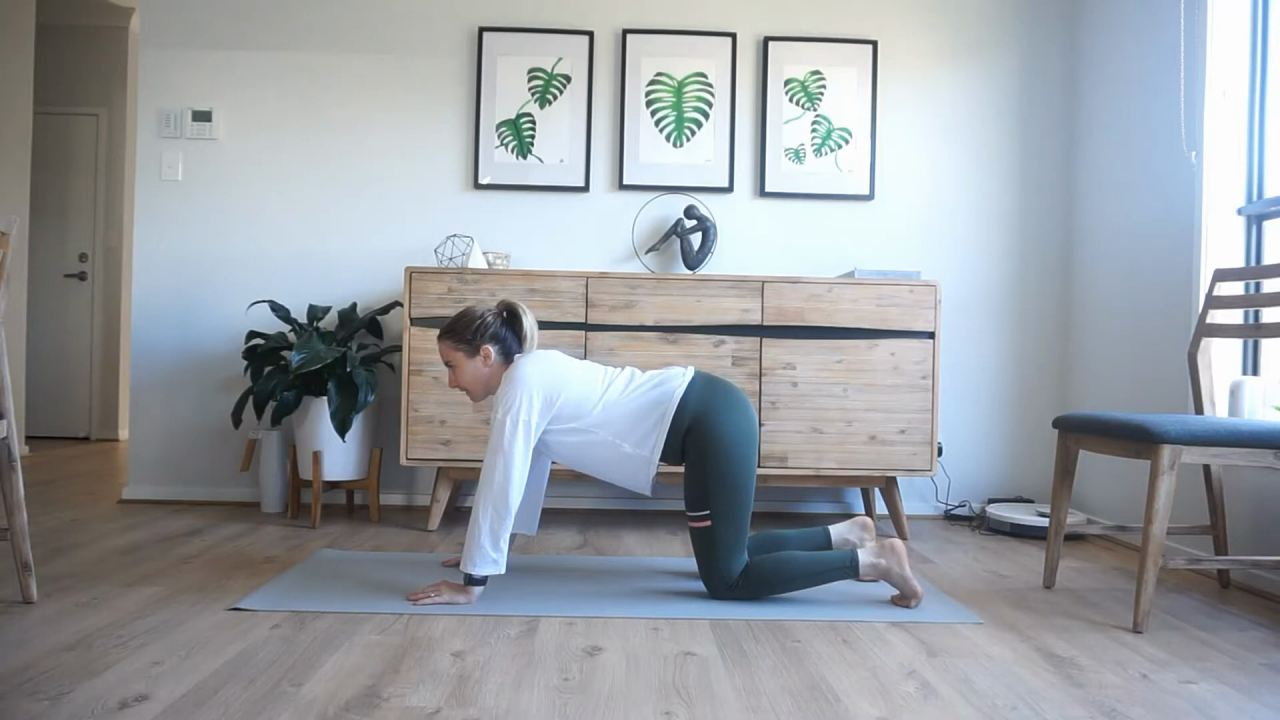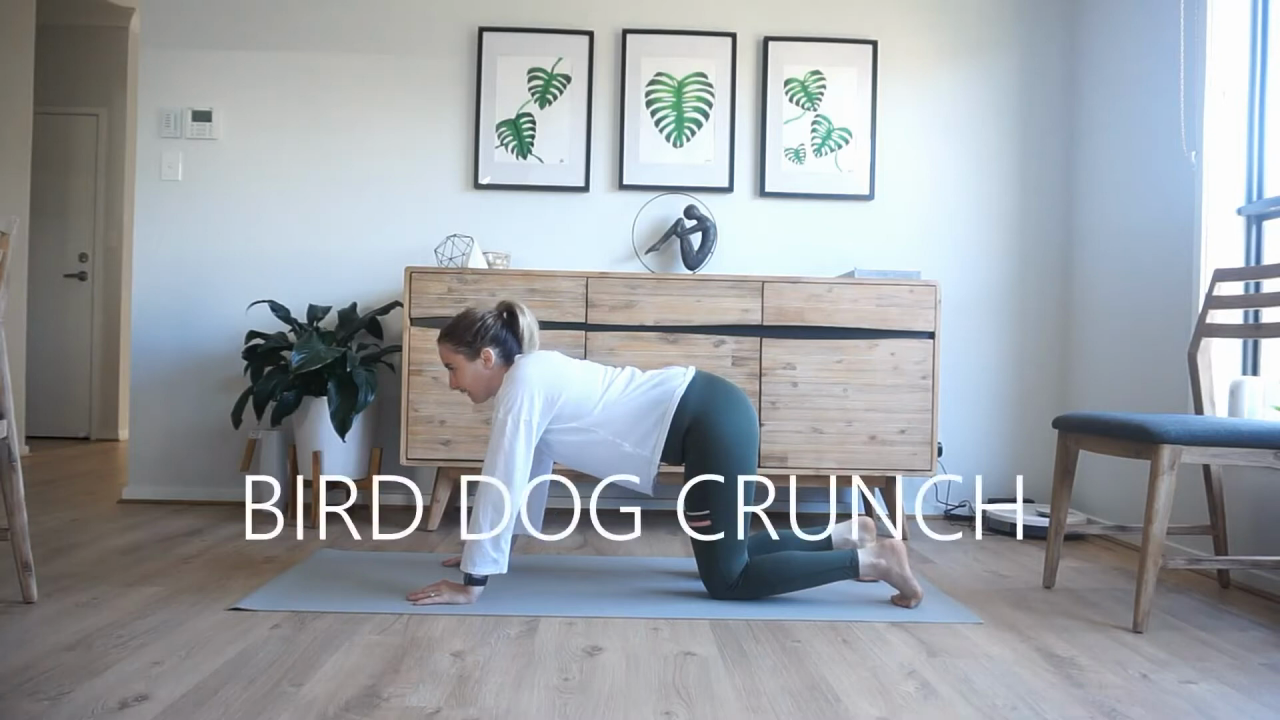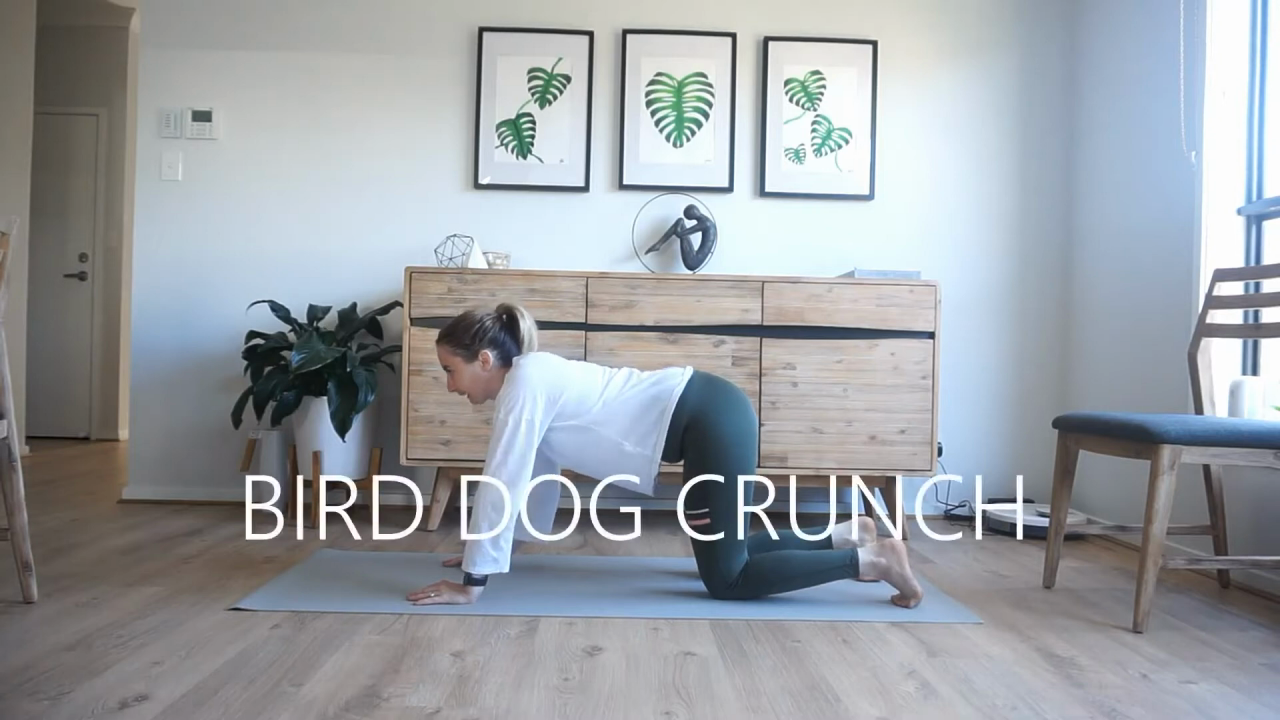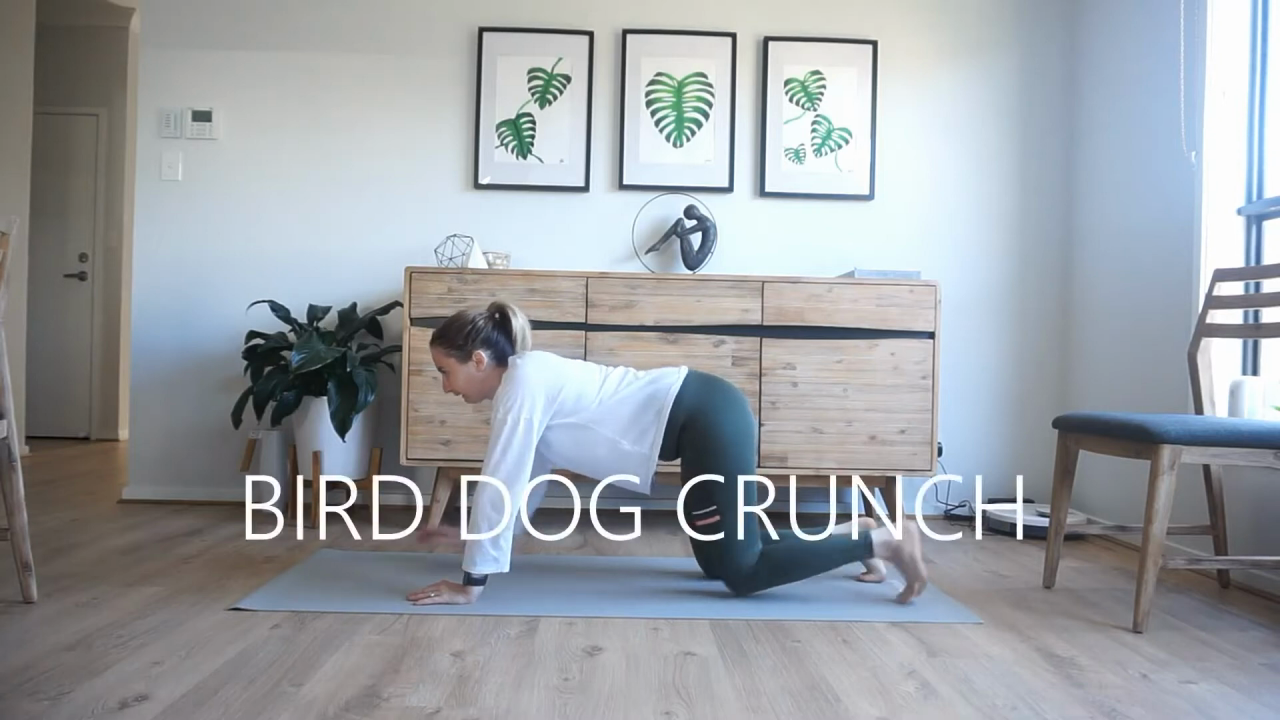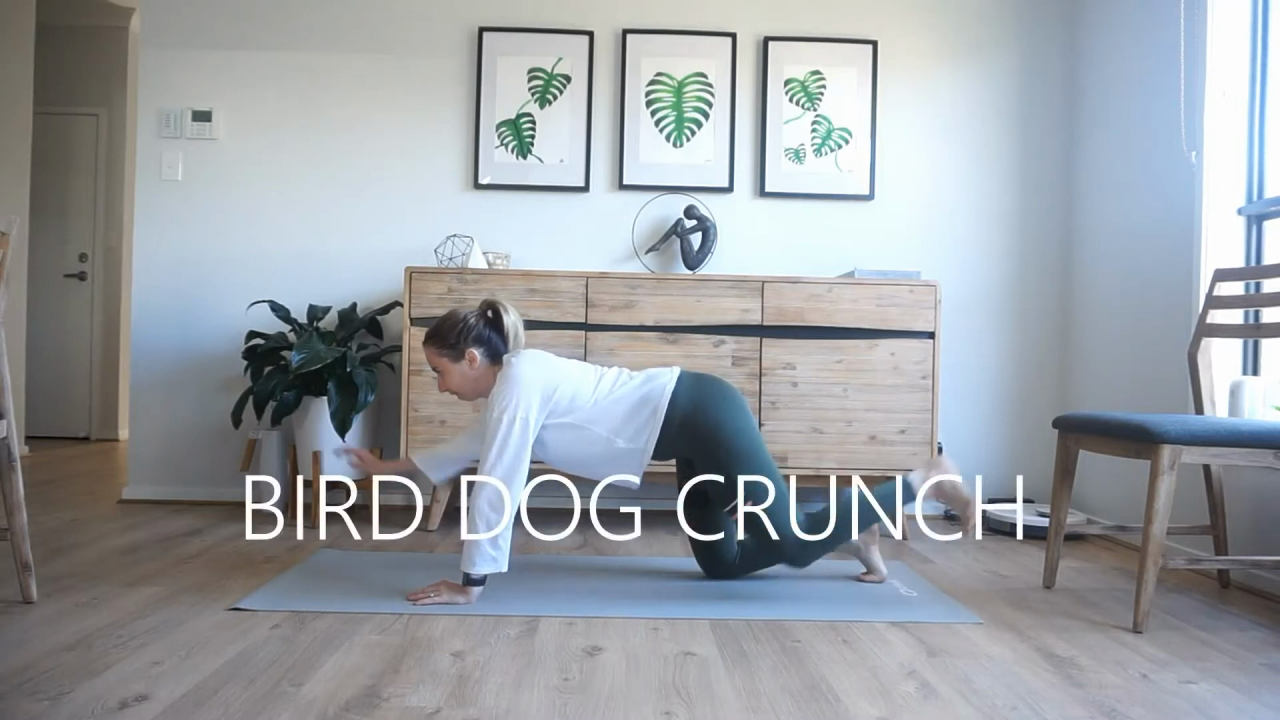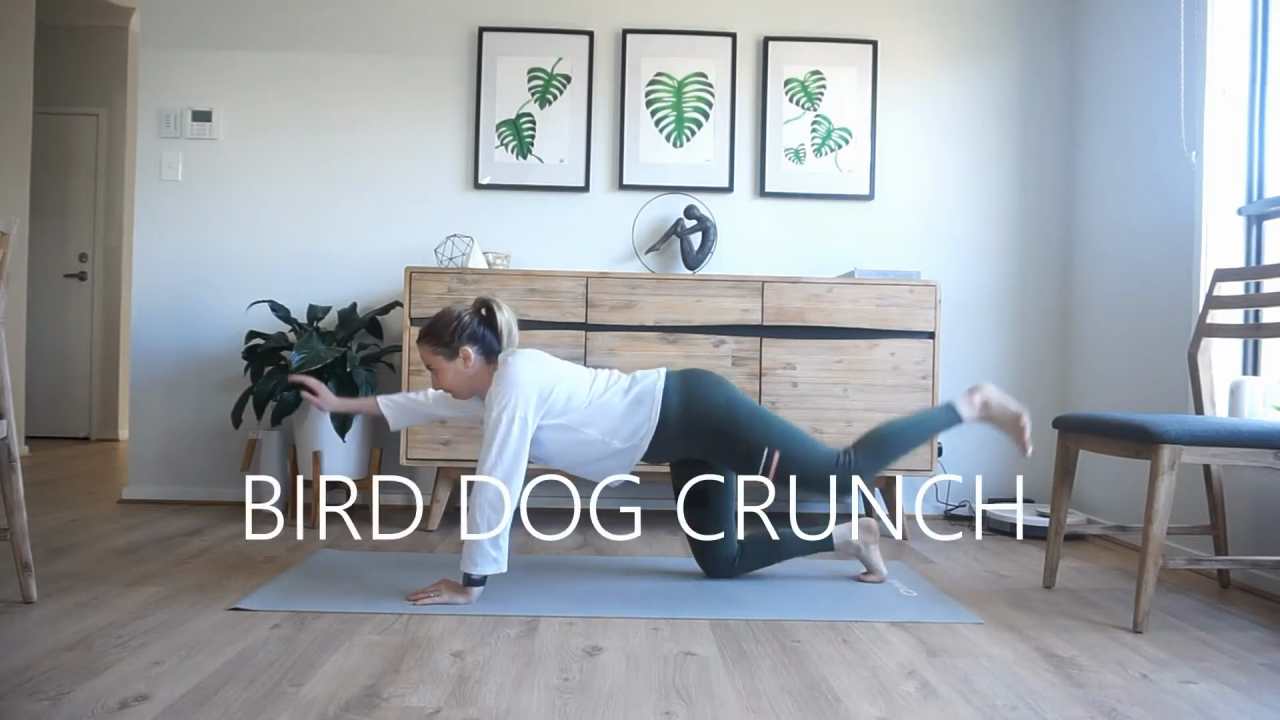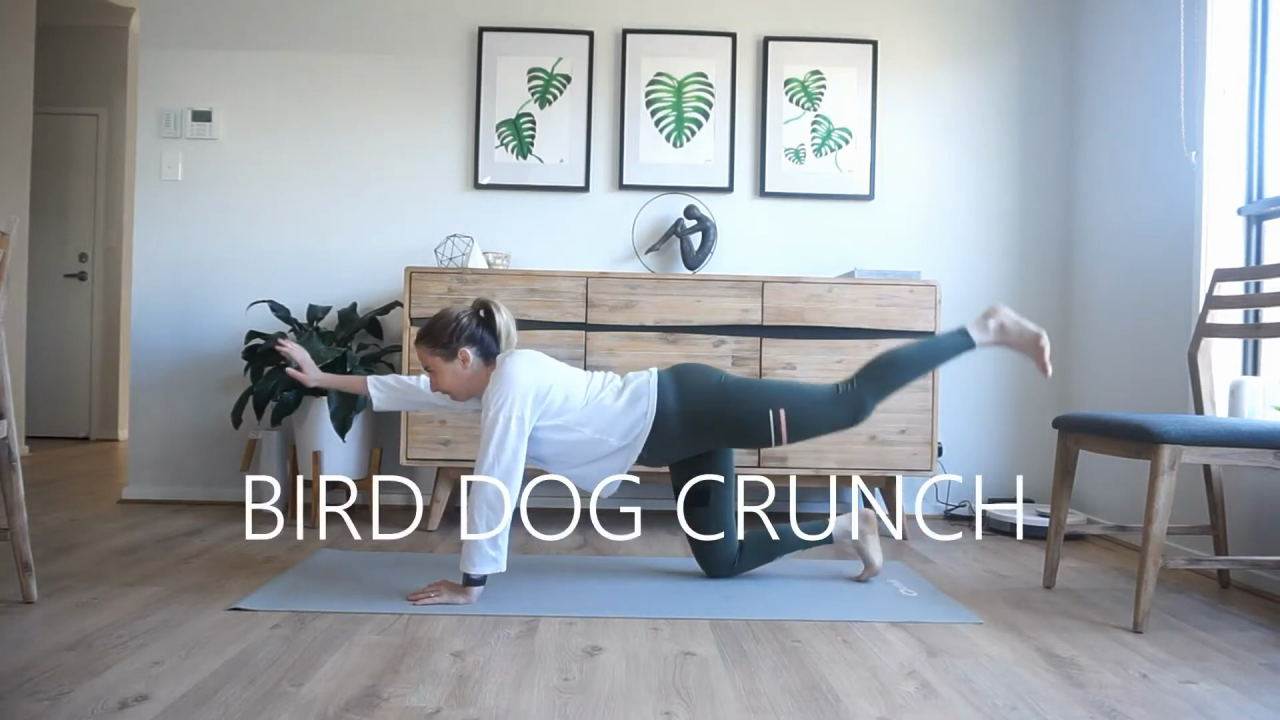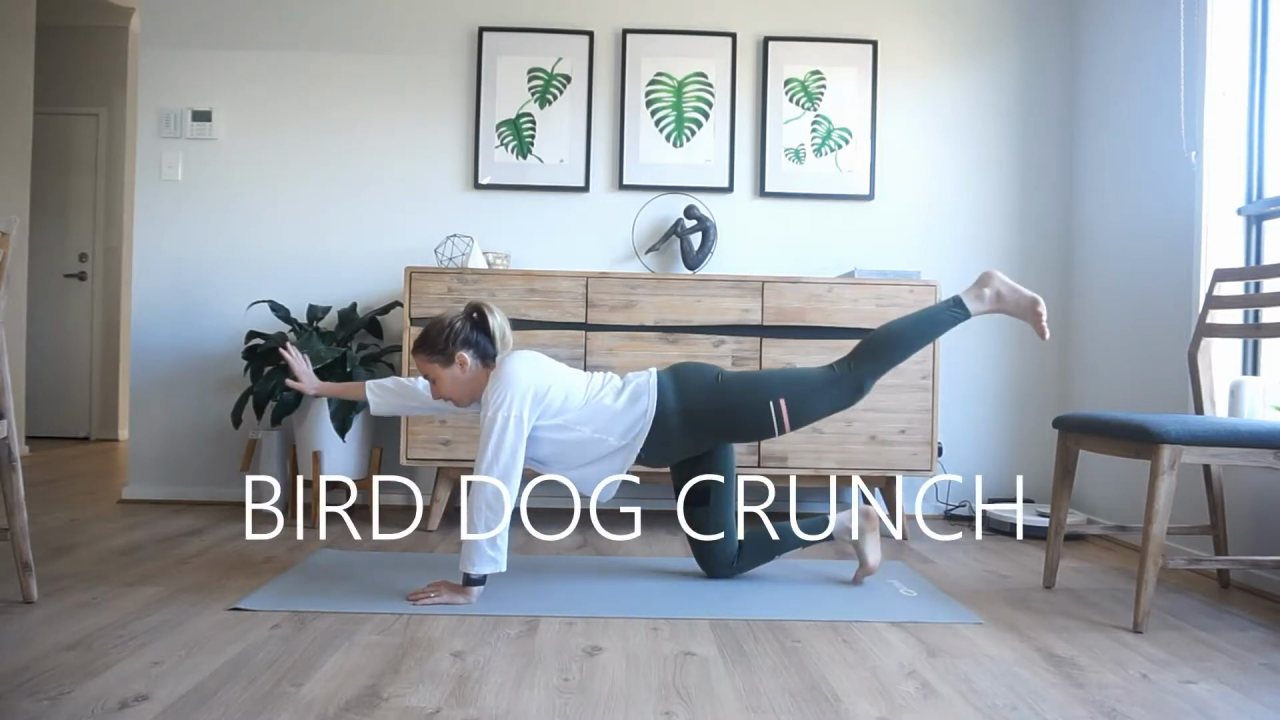
dt=0.2s
person 1, frame 1
left shoulder: (520, 383)
right shoulder: (534, 372)
left elbow: (498, 486)
right elbow: (524, 476)
left wrist: (471, 582)
right wrist: (480, 552)
left hip: (711, 417)
right hip: (704, 413)
left knee: (727, 580)
right knee: (721, 553)
left ankle: (874, 560)
right ankle: (846, 534)
person 1, frame 2
left shoulder: (523, 382)
right shoulder: (535, 375)
left elbow: (500, 486)
right elbow: (527, 478)
left wrist: (471, 581)
right wrist: (484, 551)
left hip: (712, 416)
right hip: (706, 414)
left knee: (726, 579)
right knee: (722, 553)
left ankle: (871, 559)
right ankle: (846, 534)
person 1, frame 3
left shoulder: (522, 383)
right shoulder: (534, 380)
left elbow: (500, 487)
right elbow: (536, 477)
left wrist: (470, 582)
right wrist: (485, 546)
left hip: (710, 415)
right hip: (704, 415)
left knee: (727, 578)
right knee: (719, 557)
left ankle: (870, 556)
right ankle: (847, 533)
person 1, frame 4
left shoulder: (520, 382)
right shoulder: (528, 380)
left elbow: (501, 488)
right elbow: (516, 475)
left wrist: (470, 581)
right wrist: (462, 527)
left hip: (704, 413)
right hip: (697, 417)
left knee: (746, 573)
right knee: (720, 560)
left ankle: (884, 538)
right ankle: (853, 529)
person 1, frame 5
left shoulder: (517, 381)
right shoulder: (514, 378)
left elbow: (497, 485)
right elbow: (475, 442)
left wrist: (470, 582)
right wrist: (397, 465)
left hip: (700, 412)
right hip: (691, 422)
left knee: (797, 542)
right knee: (721, 559)
left ankle: (925, 479)
right ankle: (850, 533)
person 1, frame 6
left shoulder: (513, 382)
right shoulder: (500, 376)
left elbow: (496, 488)
right elbow: (424, 404)
left wrist: (470, 582)
right wrist: (344, 401)
left hip: (694, 411)
right hip: (686, 426)
left knee: (840, 466)
right knee: (721, 560)
left ankle: (974, 404)
right ankle: (849, 535)
person 1, frame 7
left shoulder: (510, 382)
right shoulder: (498, 376)
left elbow: (494, 490)
right elbow: (414, 391)
left wrist: (471, 582)
right wrist: (328, 379)
left hip: (690, 409)
right hip: (685, 429)
left knee: (847, 404)
right knee: (721, 560)
left ankle: (986, 327)
right ankle: (847, 528)
person 1, frame 8
left shoulder: (508, 384)
right shoulder: (494, 376)
left elbow: (493, 490)
right elbow: (409, 394)
left wrist: (470, 582)
right wrist: (322, 388)
left hip: (691, 408)
right hip: (686, 429)
left knee: (844, 383)
right knee: (722, 560)
left ankle: (981, 297)
right ankle: (848, 526)
